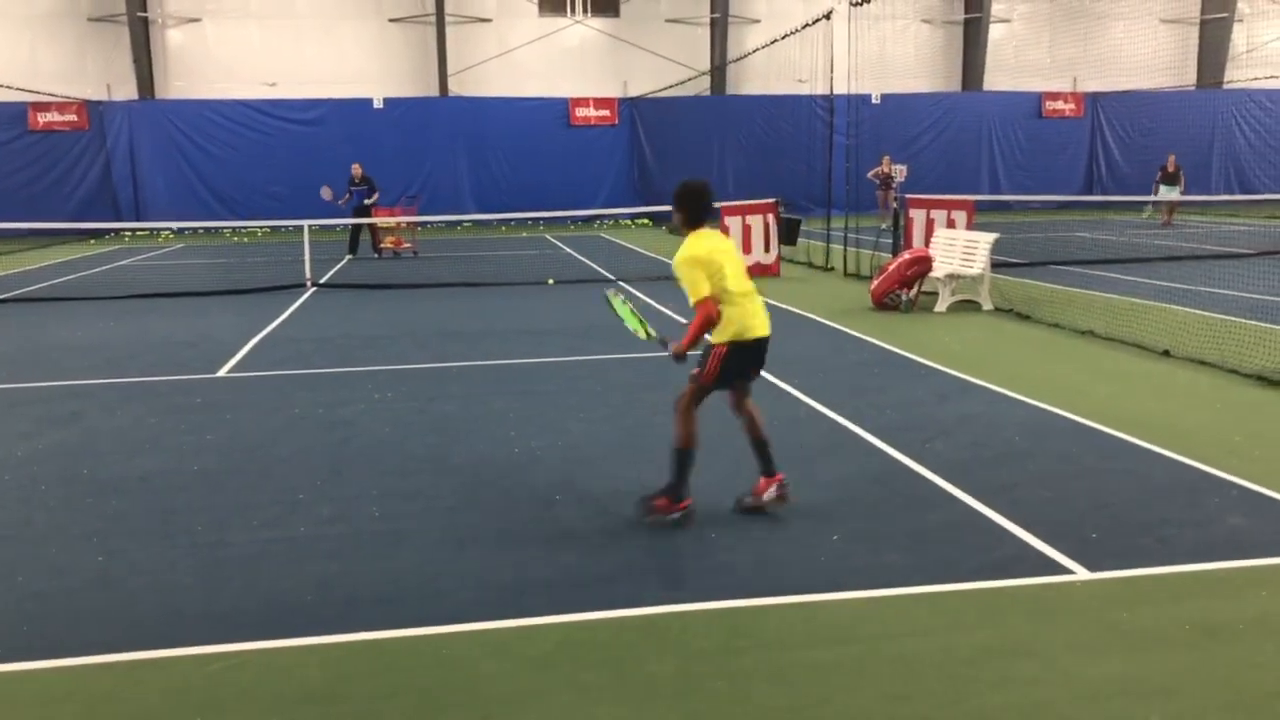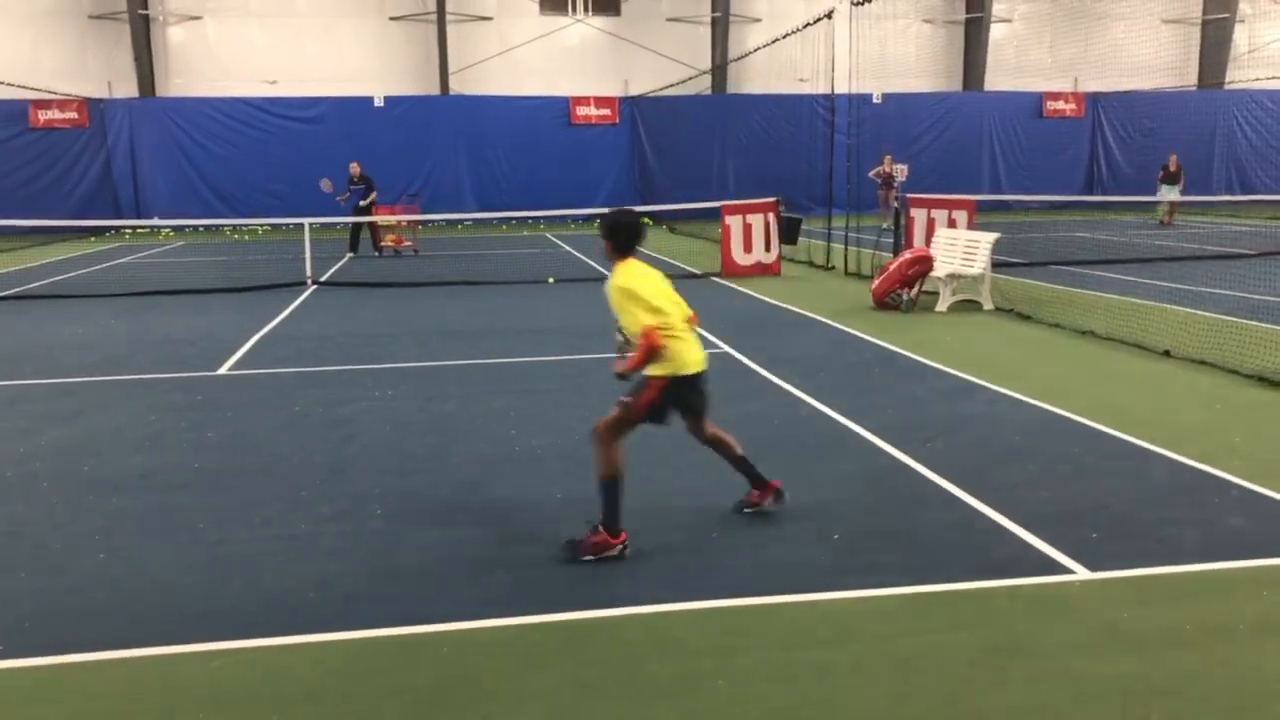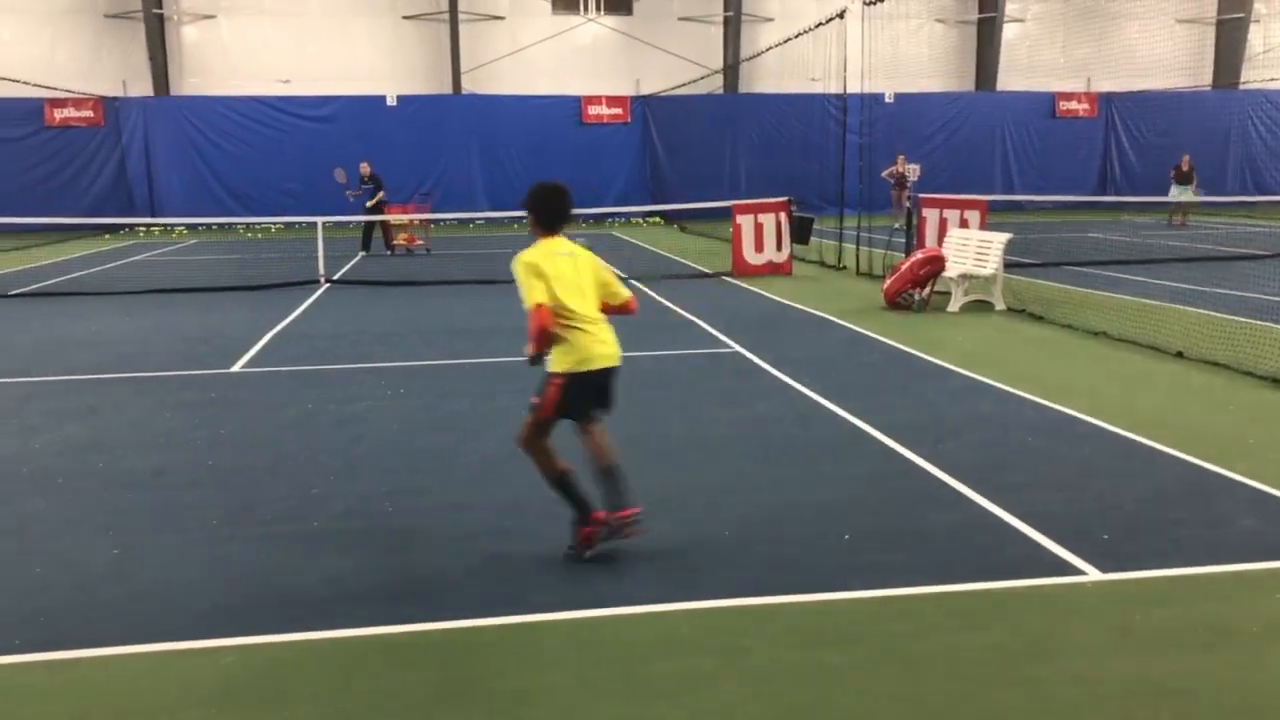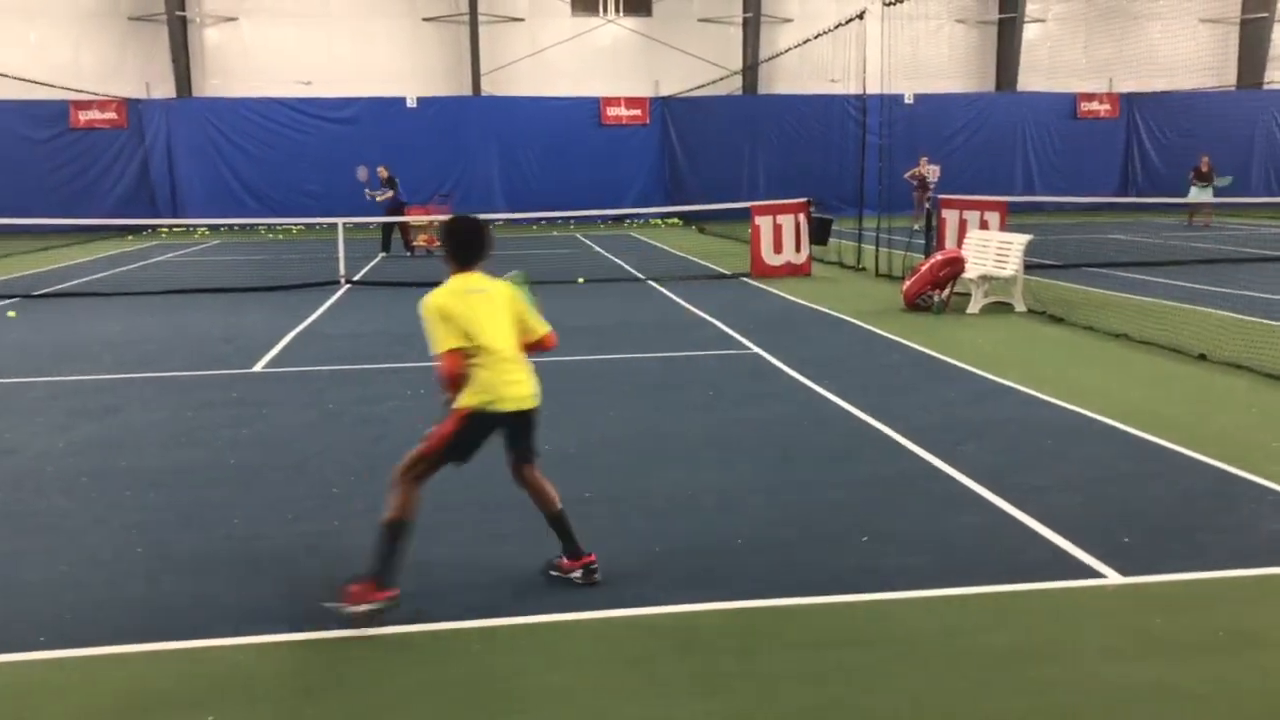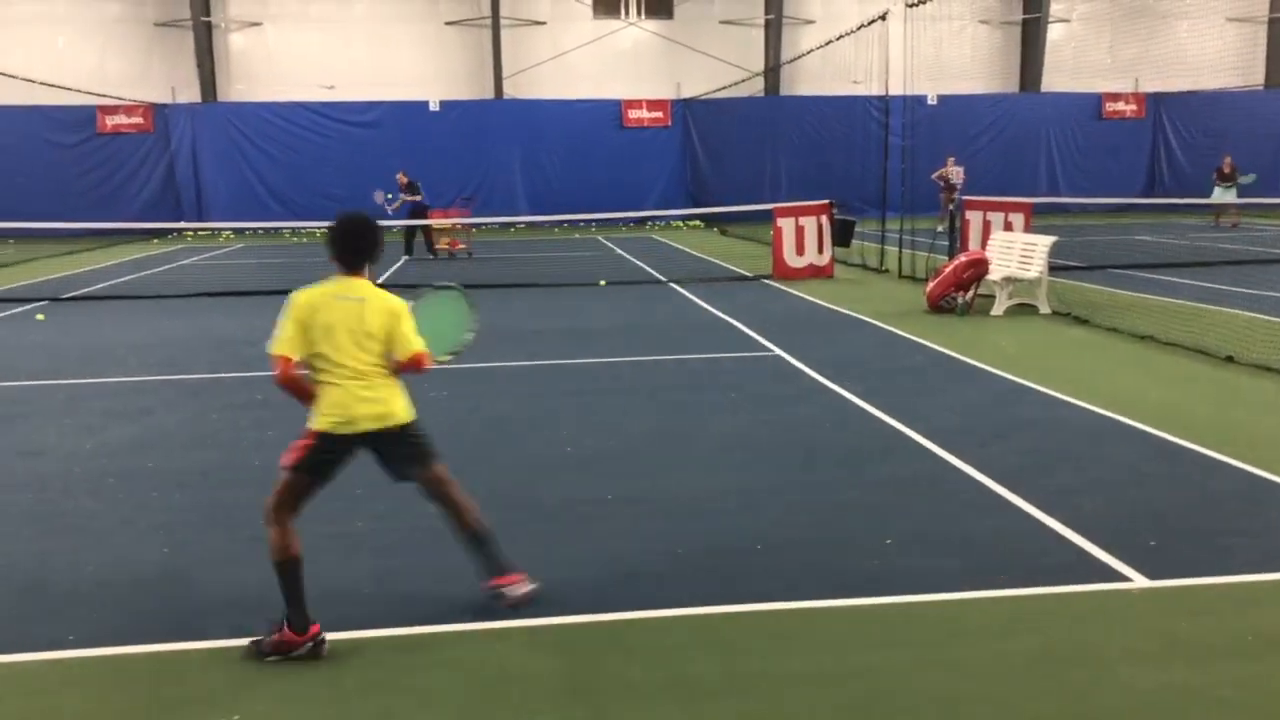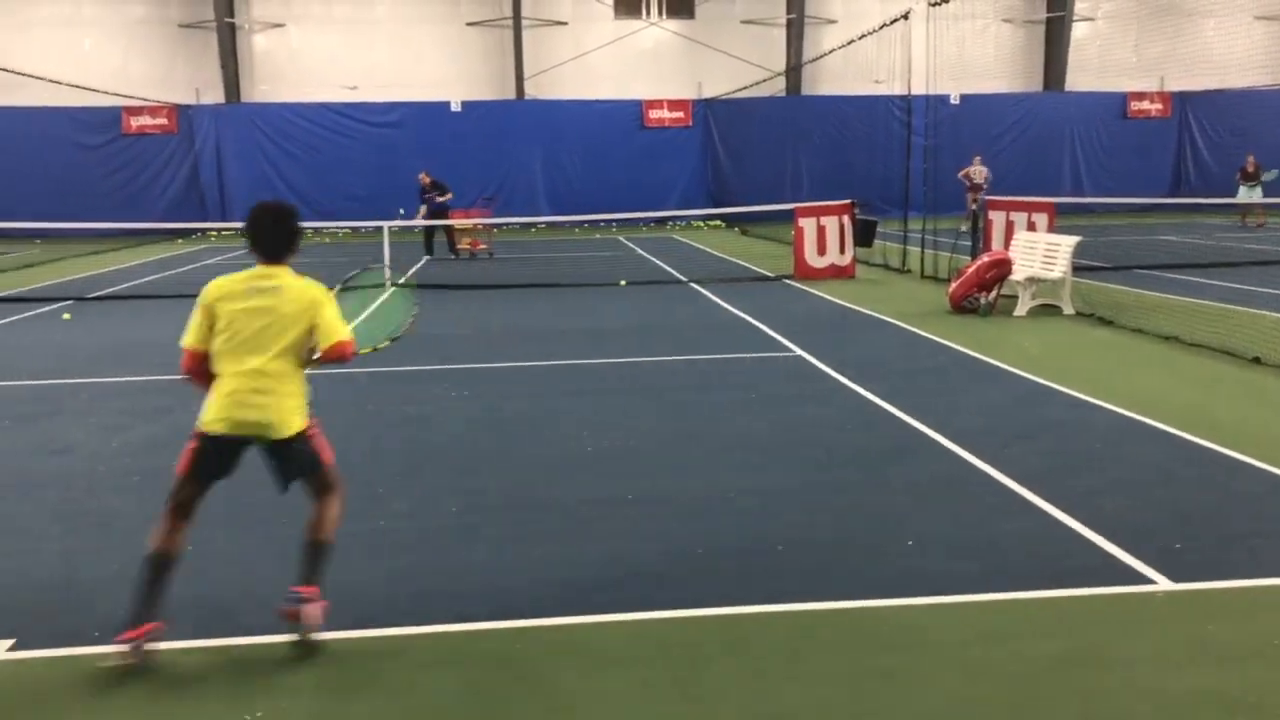
dt=0.2s
person 1, frame 1
left shoulder: (688, 254)
right shoulder: (722, 242)
left elbow: (708, 311)
left wrist: (684, 346)
left hip: (733, 333)
right hip: (758, 327)
left knee: (686, 404)
right knee: (740, 399)
left ankle: (675, 497)
right ankle: (770, 480)
person 1, frame 2
left shoulder: (619, 284)
right shoulder: (650, 274)
left elbow: (651, 342)
right elbow: (689, 318)
left wrist: (629, 366)
left hip: (669, 368)
right hip: (692, 361)
left knee: (605, 434)
right knee: (700, 428)
left ankle: (611, 534)
right ankle: (764, 489)
person 1, frame 3
left shoulder: (528, 260)
right shoulder: (586, 256)
left elbow: (542, 321)
right elbow: (628, 305)
left wrist: (535, 350)
left hip: (575, 360)
right hip: (607, 351)
left knee: (531, 438)
right knee: (589, 424)
left ankle: (589, 519)
right ankle: (619, 508)
person 1, frame 4
left shoulder: (437, 301)
right shoulder: (506, 291)
left elbow: (453, 370)
right elbow: (546, 341)
left wrist: (452, 397)
left hip: (483, 399)
right hip: (523, 392)
left knee: (407, 478)
right knee: (525, 471)
left ankle: (378, 585)
right ankle: (577, 558)
person 1, frame 5
left shoulder: (303, 302)
right shoulder: (391, 304)
left elbow: (284, 373)
right elbow: (417, 362)
left hip: (336, 420)
right hip: (391, 413)
left knee: (279, 512)
right knee: (445, 492)
left ankle: (299, 629)
right ankle: (503, 576)
person 1, frame 6
left shoulder: (218, 291)
right shoulder: (314, 294)
left elbow: (193, 366)
right elbow: (343, 351)
right wrist: (315, 353)
left hip: (224, 415)
right hip: (282, 417)
left knee: (177, 513)
right knee: (329, 492)
left ankle: (140, 625)
right ankle: (306, 592)
